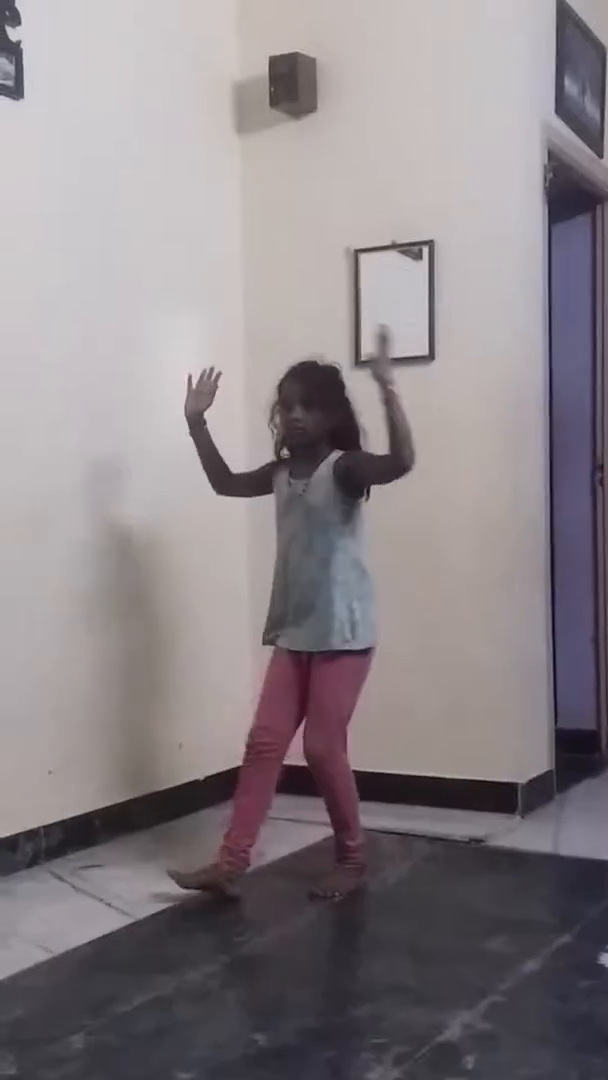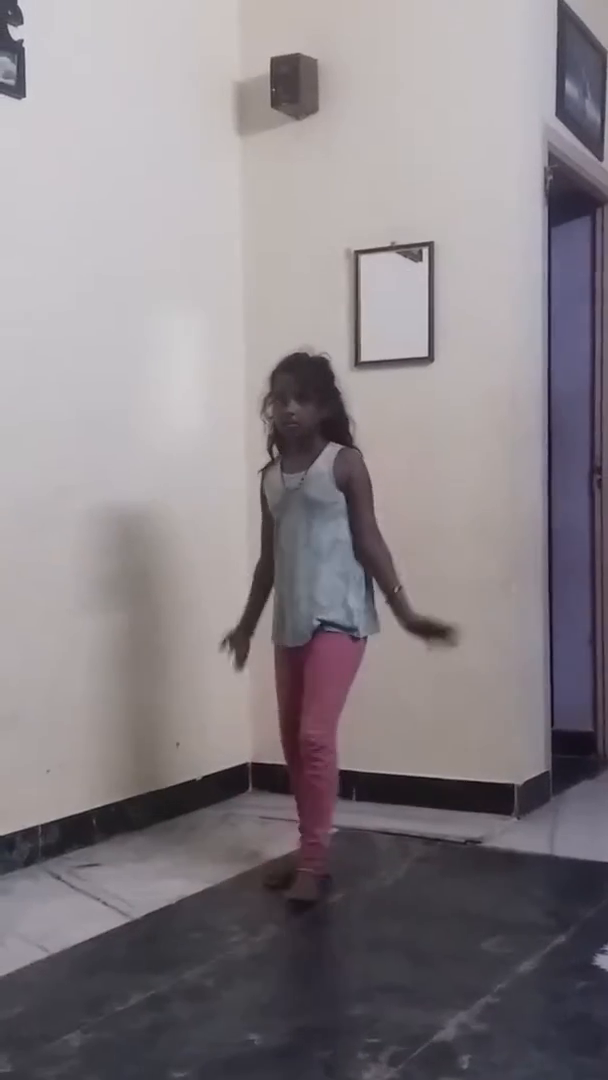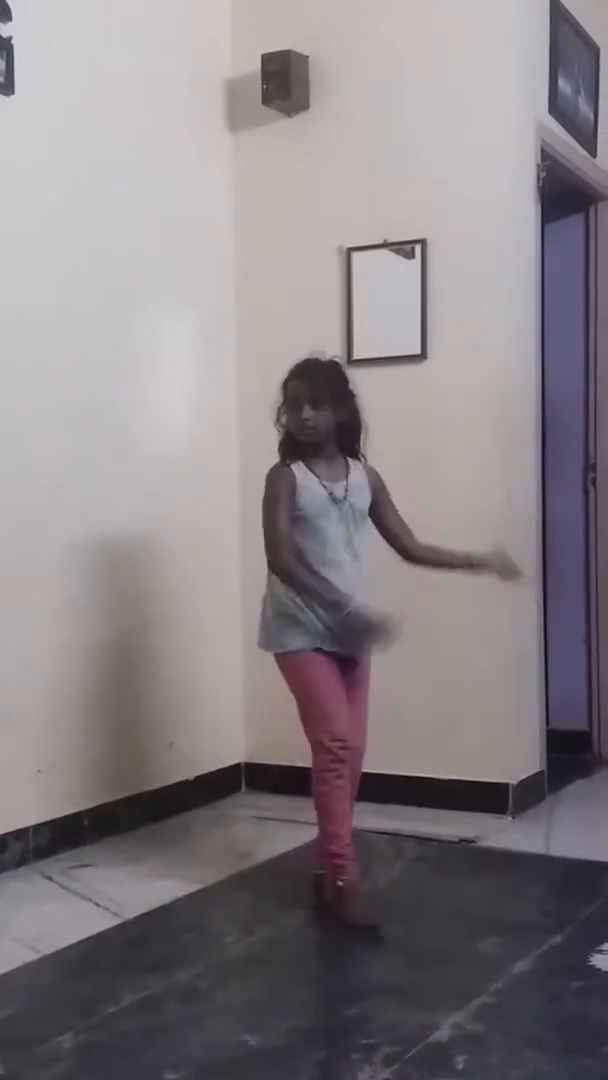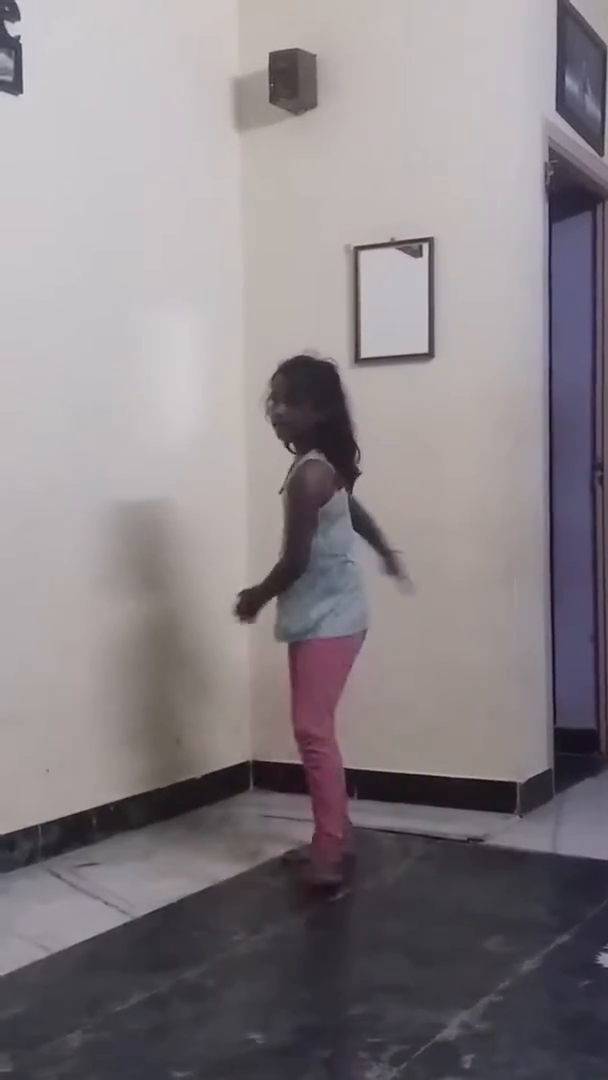
dt=0.7s
person 1, frame 1
left shoulder: (347, 468)
right shoulder: (280, 472)
left elbow: (402, 460)
right elbow: (225, 483)
left wrist: (386, 386)
right wrist: (197, 420)
left hip: (344, 633)
right hip: (291, 631)
left knee: (324, 749)
right knee: (263, 743)
left ankle: (352, 859)
right ankle: (231, 863)
person 1, frame 2
left shoulder: (346, 463)
right shoulder: (270, 476)
left elbow: (370, 542)
left wrist: (406, 613)
right wrist: (247, 622)
left hip: (339, 620)
right hip: (289, 625)
left knee: (317, 737)
right knee: (295, 743)
left ankle: (315, 859)
right ankle: (310, 852)
person 1, frame 3
left shoulder: (365, 477)
right shoulder: (283, 478)
left elbow: (409, 547)
right elbow: (281, 560)
left wrist: (480, 563)
right wrist: (345, 609)
left hip: (350, 633)
right hip: (299, 631)
left knee: (348, 750)
right knee: (337, 741)
left ankle: (332, 867)
right ankle: (342, 877)
person 1, frame 4
left shoulder: (312, 474)
right shoulder: (324, 468)
left elbow: (293, 561)
right elbow: (357, 516)
left wrist: (253, 598)
right wrist: (385, 553)
left hip: (329, 617)
right hip: (318, 614)
left knee: (312, 728)
right knee: (311, 726)
left ankle: (328, 853)
right ankle: (335, 832)
